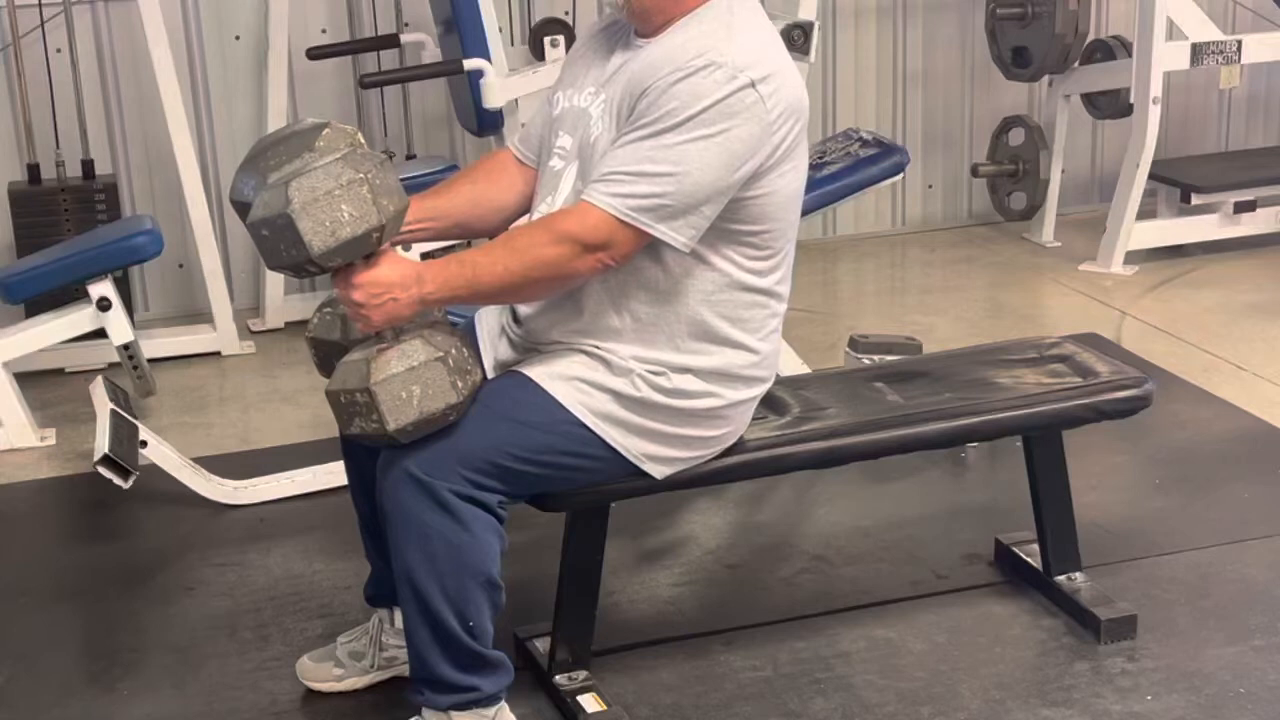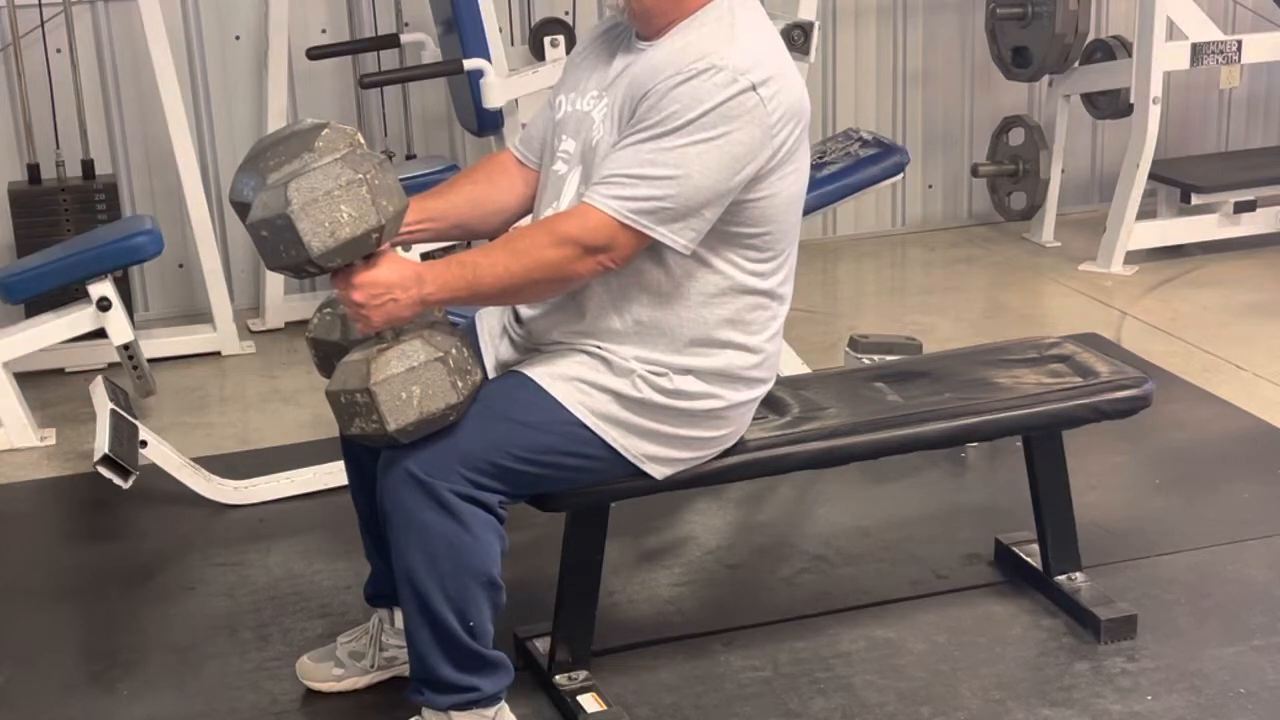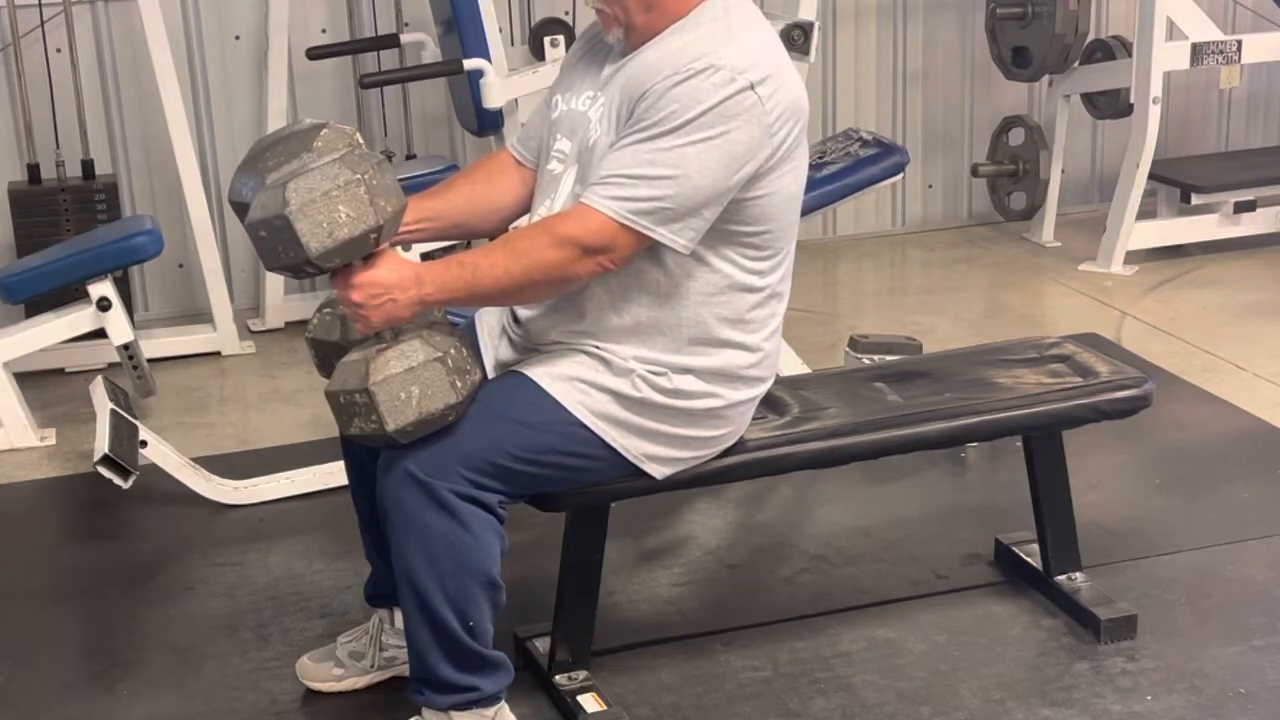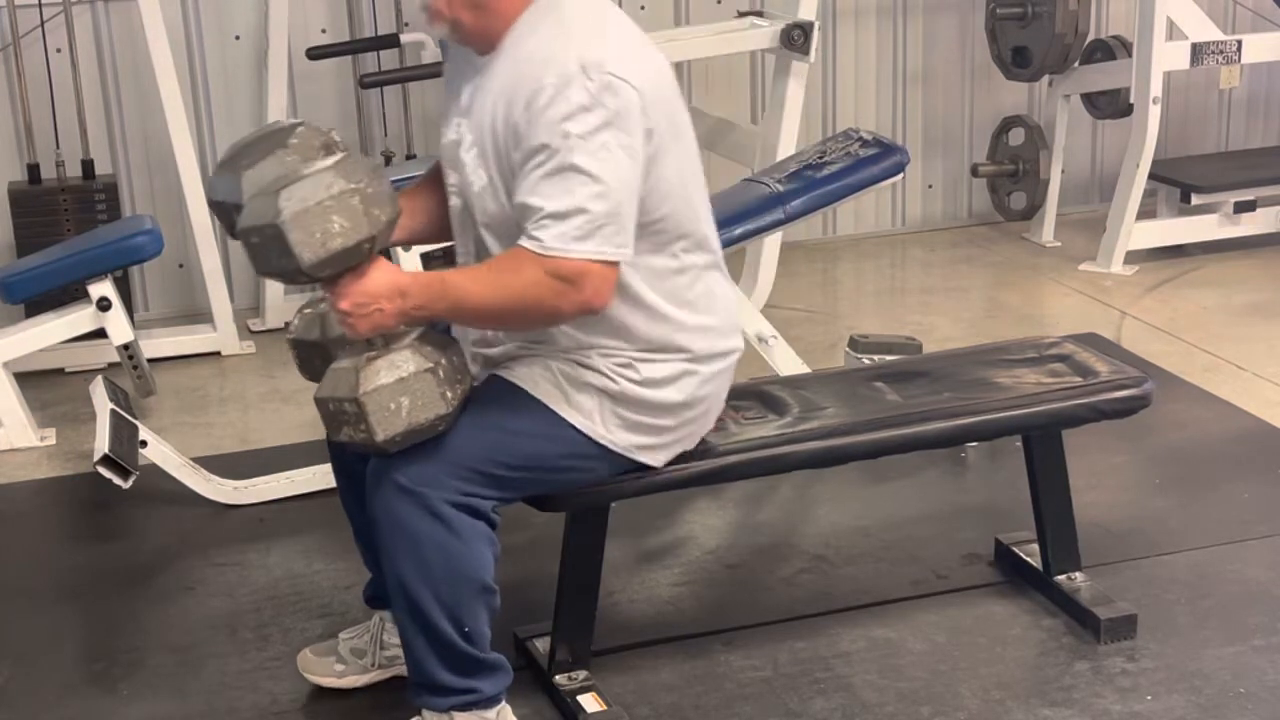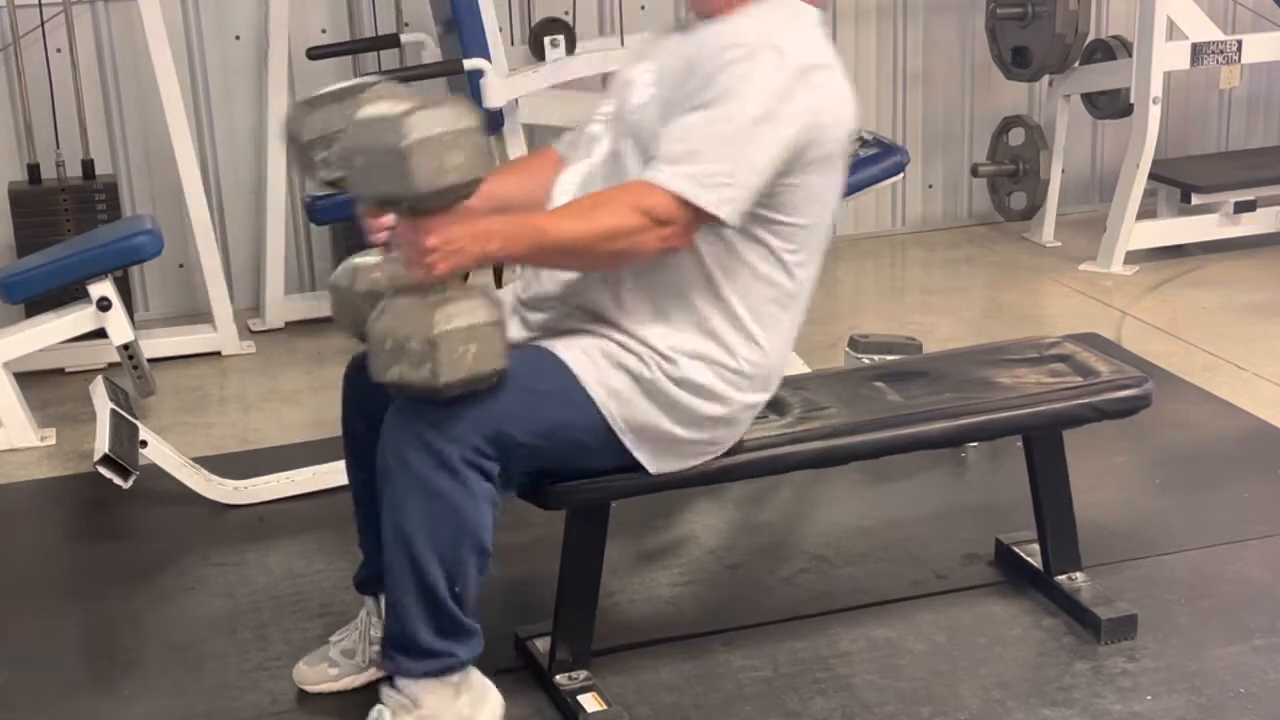
dt=1s
person 1, frame 1
left shoulder: (726, 74)
left elbow: (589, 241)
right elbow: (521, 171)
left wrist: (419, 285)
right wrist: (395, 220)
left hip: (659, 377)
left knee: (427, 467)
right ankle: (403, 623)
person 1, frame 2
left shoulder: (728, 77)
left elbow: (591, 244)
right elbow: (523, 172)
left wrist: (421, 286)
right wrist: (397, 222)
left hip: (660, 377)
left knee: (430, 467)
right ankle: (403, 621)
person 1, frame 3
left shoulder: (724, 77)
left elbow: (589, 246)
right elbow: (520, 171)
left wrist: (419, 287)
right wrist: (393, 222)
left hip: (656, 376)
left knee: (430, 467)
right ankle: (404, 619)
person 1, frame 4
left shoulder: (575, 73)
left elbow: (574, 279)
right elbow: (463, 191)
left wrist: (404, 297)
left hip: (633, 370)
right hip: (538, 337)
left knee: (420, 475)
right ankle: (405, 621)
person 1, frame 5
left shoulder: (777, 61)
left elbow: (653, 219)
right elbow: (570, 169)
left wrist: (479, 241)
right wrist: (448, 204)
left hip: (667, 375)
right hip: (579, 325)
left knee: (434, 426)
right knee: (380, 382)
right ankle: (392, 616)
